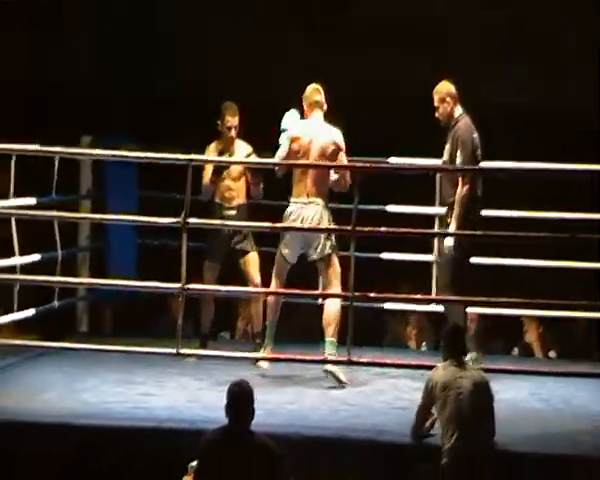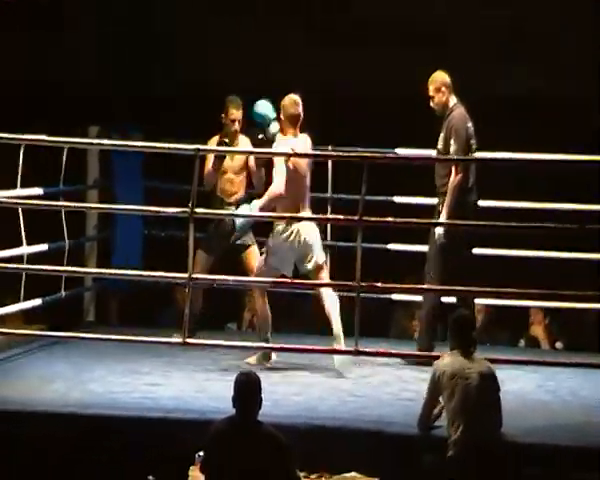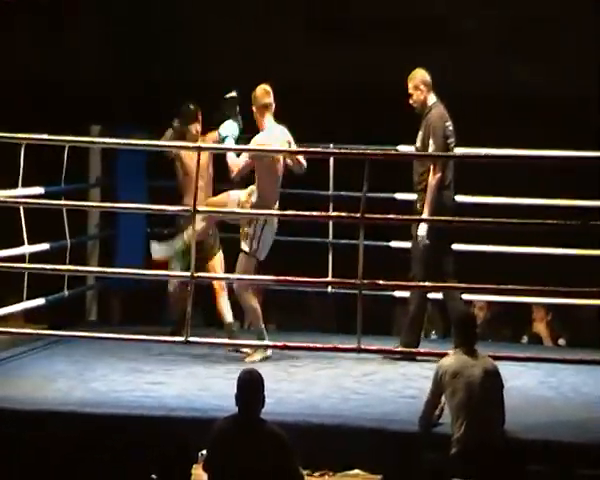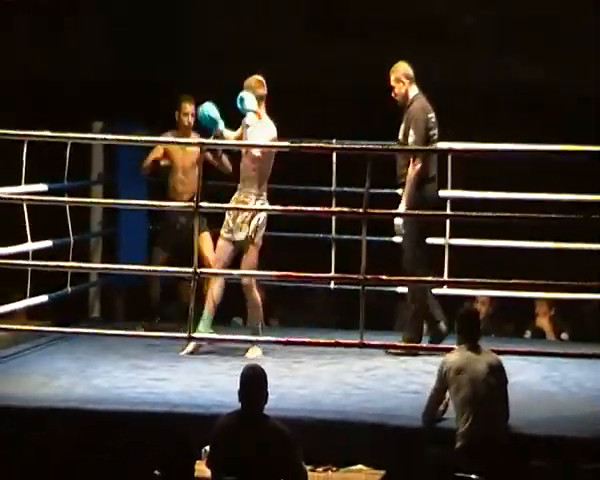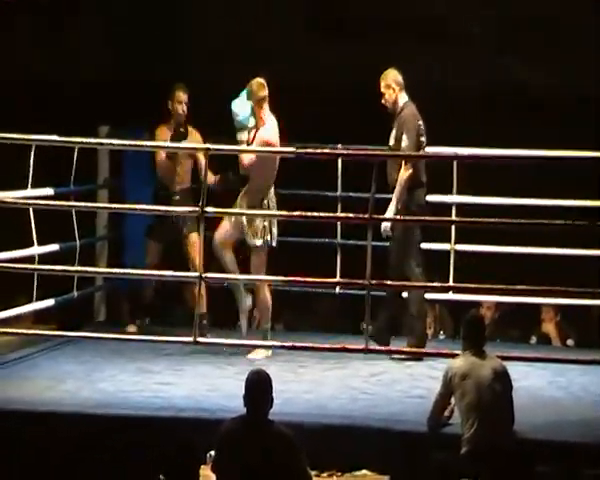
dt=0.3s
person 1, frame 1
left shoulder: (462, 131)
right shoulder: (459, 128)
left elbow: (464, 184)
left wrist: (453, 227)
left hip: (460, 218)
right hip: (457, 217)
left knee: (447, 285)
right knee: (456, 285)
left ankle: (469, 349)
person 1, frame 2
left shoulder: (456, 121)
right shoulder: (458, 118)
left elbow: (457, 173)
left wrist: (443, 215)
left hip: (454, 204)
right hip: (462, 207)
left knee: (435, 276)
right knee: (461, 277)
left ankle: (425, 343)
person 1, frame 3
left shoulder: (434, 118)
right shoulder: (438, 115)
left elbow: (436, 172)
left wrist: (425, 215)
left hip: (433, 204)
right hip: (441, 202)
left knee: (420, 275)
right knee: (444, 273)
left ankle: (409, 342)
person 1, frame 4
left shoulder: (416, 111)
right shoulder: (421, 107)
left elbow: (416, 163)
left wrist: (403, 203)
left hip: (418, 194)
right hip: (422, 193)
left knee: (414, 264)
right knee: (414, 263)
left ankle: (412, 337)
right ankle: (436, 322)
person 1, frame 5
left shoulder: (407, 117)
right shoulder: (406, 115)
left elbow: (407, 168)
left wrist: (392, 206)
left hip: (408, 200)
right hip: (407, 200)
left knee: (410, 269)
right knee: (396, 267)
left ankle: (416, 340)
right ankle: (382, 330)
person 2, frame 1
left shoulder: (294, 129)
right shoulder: (335, 135)
left elbow: (278, 169)
right elbow: (344, 183)
left hip: (295, 211)
right hip: (319, 213)
left knee: (278, 280)
right knee: (333, 288)
left ankle: (268, 344)
right ankle: (331, 356)
person 2, frame 2
left shoulder: (284, 149)
right shoulder: (306, 142)
left elbow: (278, 190)
left wrist: (255, 208)
right wrist: (274, 133)
left hip: (288, 228)
right hip: (308, 225)
right knee: (324, 286)
left ankle: (266, 351)
right ankle: (338, 338)
person 2, frame 3
left shoulder: (262, 140)
right shoulder: (283, 133)
left elbow: (235, 171)
right elbow: (300, 166)
left wrist: (228, 145)
left hip: (261, 216)
right hip: (252, 197)
left knee: (242, 285)
right knee: (210, 208)
left ankle: (262, 344)
right ankle: (176, 247)
person 2, frame 4
left shoulder: (266, 130)
right shoulder: (251, 125)
left elbow: (254, 155)
right elbow: (236, 156)
left wrist: (243, 127)
right wrist: (222, 128)
left hip: (254, 204)
right hip: (239, 200)
left knee: (248, 278)
right knee: (217, 268)
left ankle: (256, 340)
right ankle: (203, 332)
person 2, frame 5
left shoulder: (266, 133)
right shoulder: (263, 122)
left elbow: (245, 163)
left wrist: (243, 132)
right wrist: (246, 128)
left hip: (260, 202)
right hip: (248, 196)
left knee: (258, 279)
left ankle: (264, 342)
right ankle: (242, 298)
person 3, frame 1
left shoulder: (247, 149)
right shoulder: (212, 150)
left elbow: (257, 193)
right elbow: (205, 193)
left wrist: (256, 175)
right wrist: (215, 173)
left hip: (241, 218)
right hip: (219, 218)
left knee: (255, 283)
right knee: (207, 287)
left ankle: (258, 342)
right ankle: (203, 343)
person 3, frame 2
left shoulder: (248, 144)
right shoulder: (214, 143)
left elbow: (259, 186)
right elbow: (208, 181)
left wrist: (260, 162)
right wrist: (217, 160)
right hip: (218, 211)
left knee: (257, 275)
right knee: (197, 276)
person 3, frame 3
left shoulder: (210, 140)
right shoulder: (178, 146)
right elbow: (163, 144)
right wrist: (178, 124)
right hip: (186, 220)
left knee: (219, 284)
right knee: (174, 288)
left ankle: (232, 333)
right ankle: (177, 330)
person 3, frame 4
left shoulder: (200, 143)
right shoulder: (167, 140)
left elbow: (228, 170)
right elbow: (144, 169)
left wrist: (217, 151)
right wrist: (155, 163)
left hip: (194, 210)
right hip: (172, 211)
left knee: (211, 263)
right ankle: (154, 316)
person 3, frame 5
left shoulder: (195, 135)
right shoulder: (162, 131)
left elbow: (205, 174)
right elbow: (160, 171)
left wrist: (215, 179)
right wrist: (172, 145)
left hip: (185, 201)
right hip: (164, 199)
left knee: (196, 266)
right knee: (150, 264)
left ankle: (203, 324)
right ankle: (143, 315)
person 4, frame 1
left shoulder: (435, 377)
right shoulder: (480, 378)
left elbow: (416, 433)
right elbow: (491, 430)
left wrist: (431, 420)
left hip: (454, 460)
right hip: (483, 458)
person 4, frame 2
left shoulder: (441, 367)
right shoulder: (487, 369)
left elbow: (423, 424)
right elbow: (498, 421)
left wrist: (437, 412)
left hip: (460, 452)
right hip: (490, 452)
person 4, frame 3
left shoulder: (445, 366)
right shoulder: (491, 366)
left elbow: (425, 422)
right elbow: (501, 418)
left wrist: (438, 411)
left hip: (464, 450)
right hip: (494, 449)
person 4, frame 4
left shoulder: (449, 362)
right shoulder: (495, 362)
left elbow: (428, 418)
right elbow: (505, 413)
left wrist: (442, 408)
left hip: (469, 446)
right hip: (498, 446)
person 4, frame 5
left shoulder: (454, 368)
right shoulder: (500, 367)
left elbow: (432, 423)
right elbow: (510, 418)
left wrist: (447, 414)
left hip: (474, 452)
right hip: (503, 450)
